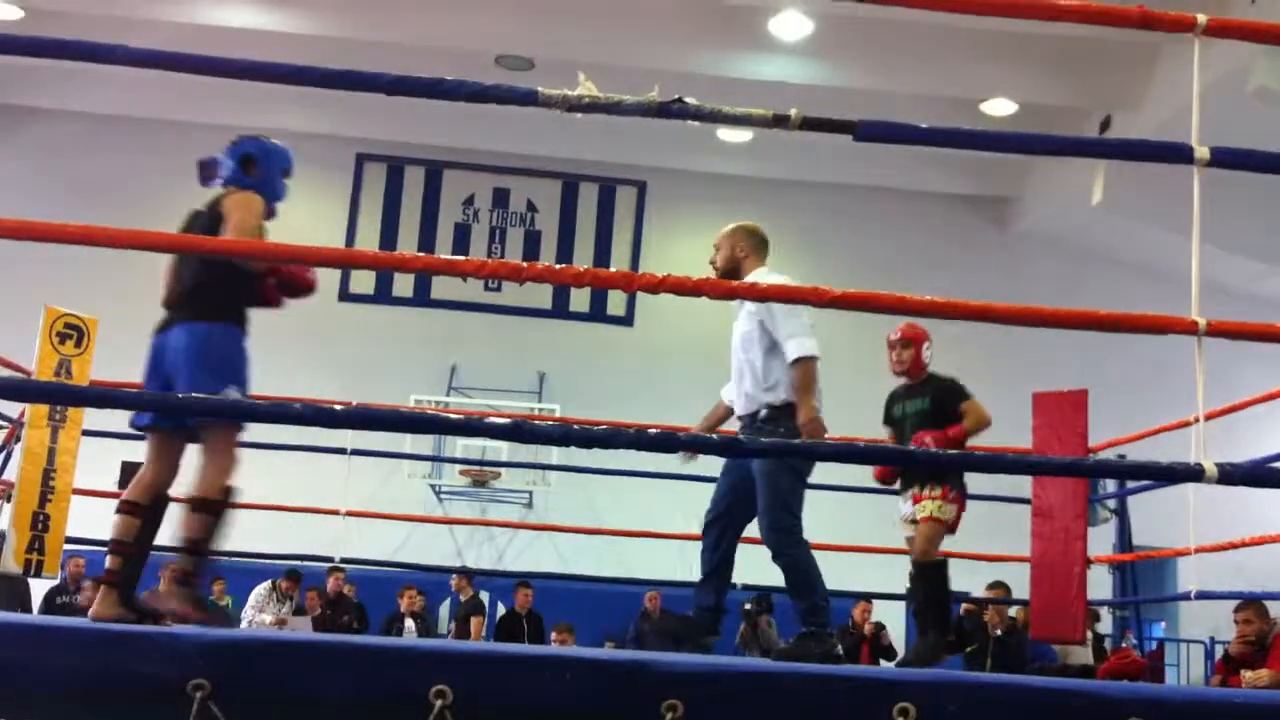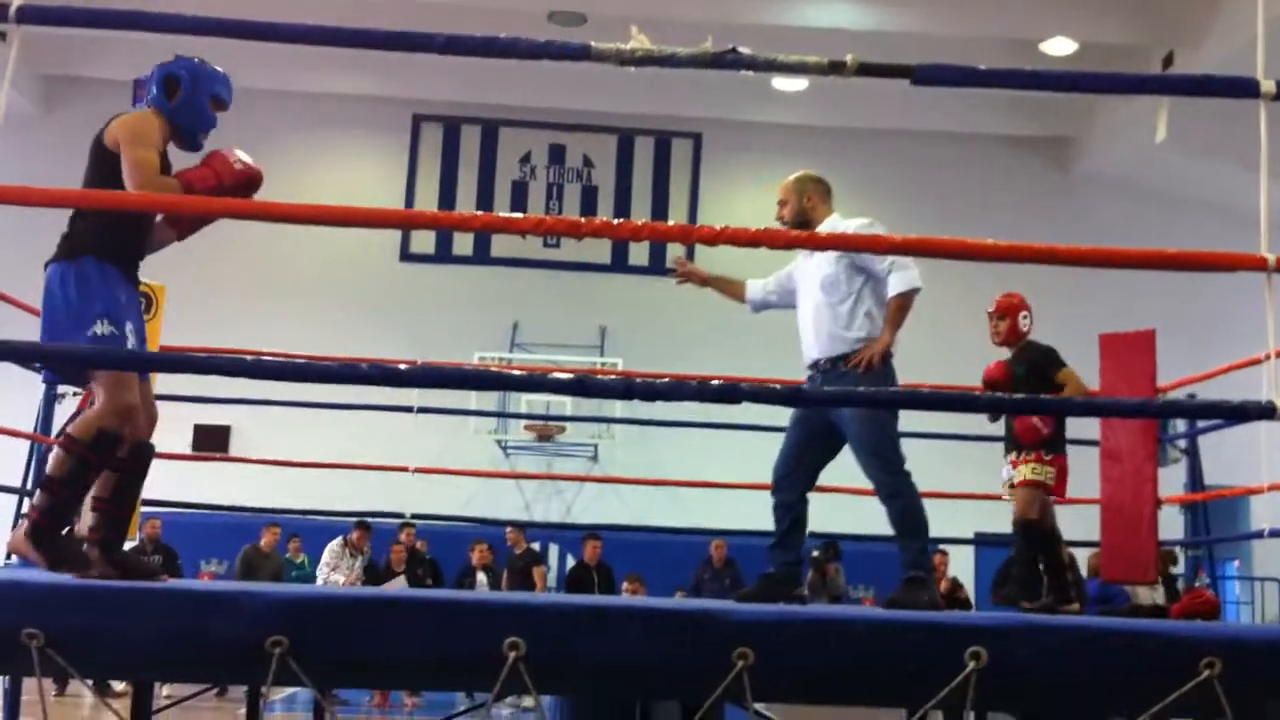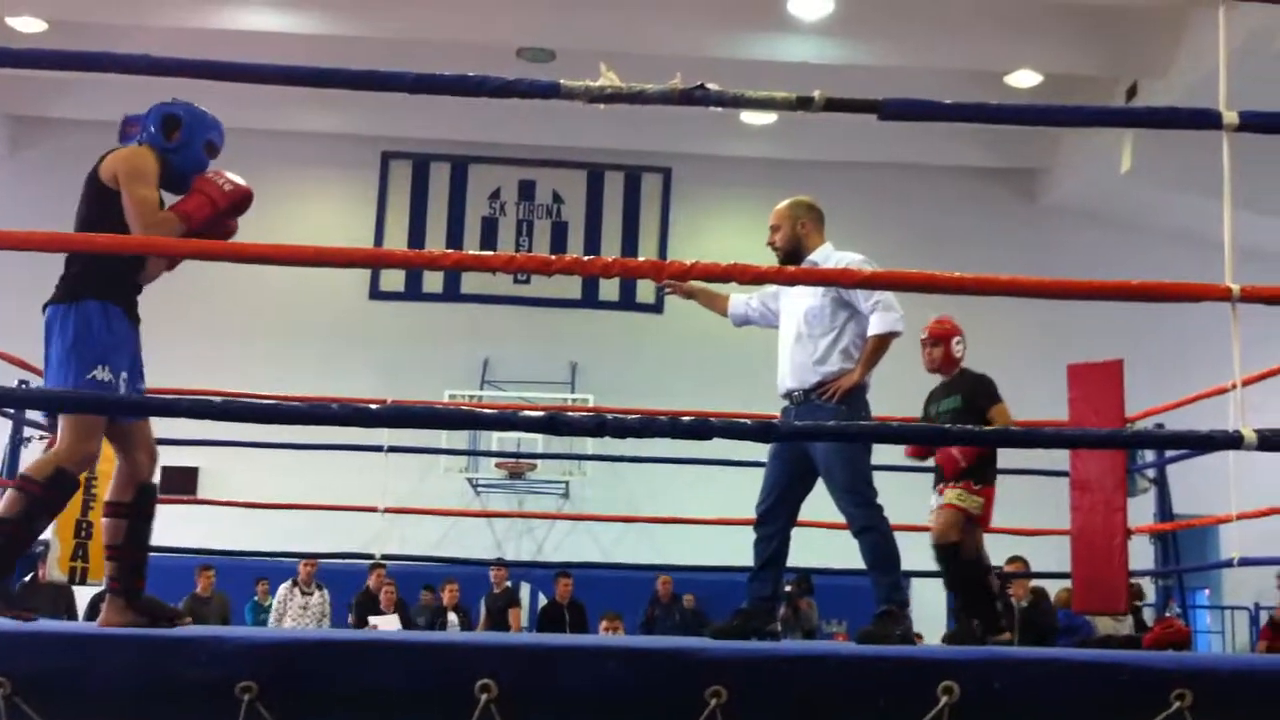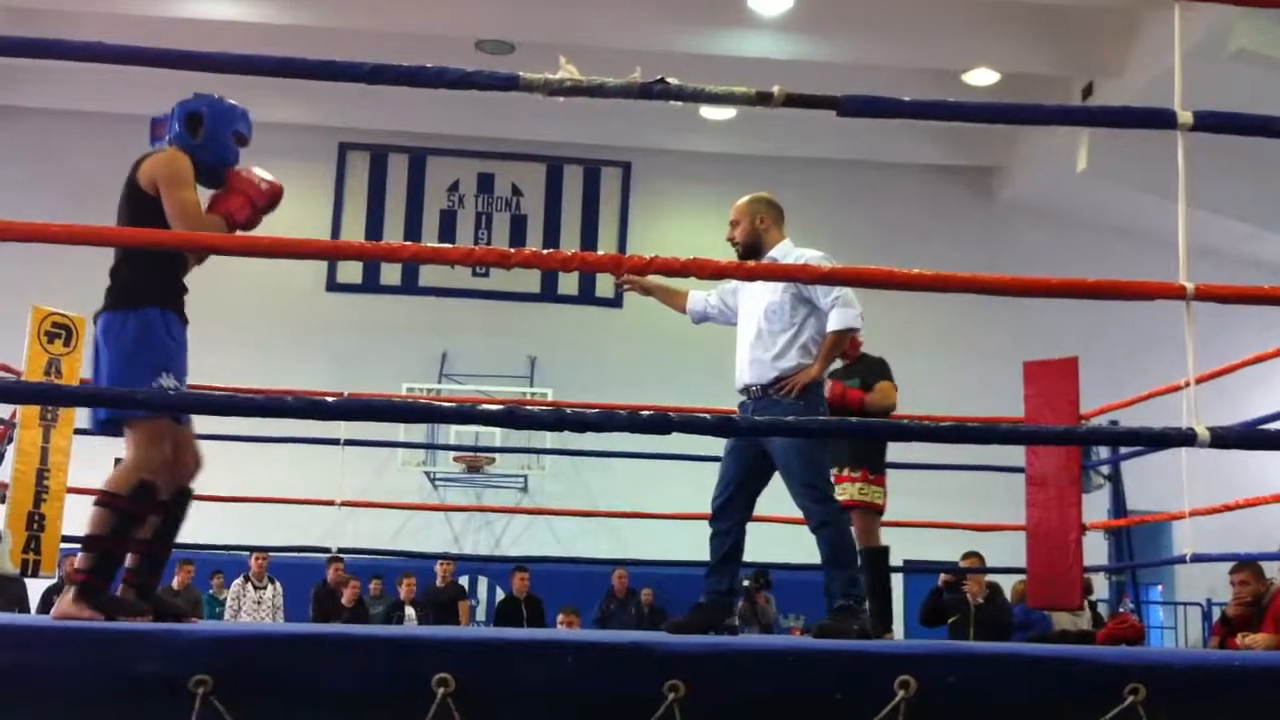
dt=1s
person 1, frame 1
left shoulder: (198, 218)
right shoulder: (246, 201)
right elbow: (237, 246)
left wrist: (252, 291)
right wrist: (283, 270)
left hip: (172, 334)
right hip: (212, 333)
left knee: (159, 466)
right knee: (218, 459)
left ankle: (114, 592)
right ankle: (185, 585)
person 1, frame 2
left shoulder: (148, 143)
right shoulder: (138, 124)
right elbow: (142, 193)
left wrist: (205, 207)
right wrist: (208, 179)
left hip: (114, 281)
right hip: (87, 271)
left knee: (139, 416)
right knee: (118, 401)
left ankle: (101, 551)
right ankle: (40, 525)
person 1, frame 3
left shoulder: (137, 175)
right shoulder: (136, 158)
right elbow: (147, 233)
left wrist: (198, 231)
right wrist: (203, 205)
left hip: (108, 319)
right hip: (88, 313)
left knee: (139, 457)
right knee: (79, 446)
left ankle: (123, 598)
person 1, frame 4
left shoulder: (162, 175)
right shoulder: (171, 161)
left elbow: (179, 256)
right elbow: (191, 238)
left wrist: (226, 218)
right wrist: (239, 204)
left hip: (150, 321)
right hip: (142, 318)
left knee: (181, 462)
right knee: (152, 455)
left ankle: (136, 590)
right ankle: (82, 591)
person 2, frame 1
left shoulder: (772, 290)
right shoulder: (747, 306)
left elbow: (802, 346)
left wrist: (807, 402)
right wrist: (705, 427)
left hip: (780, 427)
right hip: (752, 432)
left knee: (780, 533)
right knee: (719, 526)
left ankle: (818, 635)
right ankle: (705, 623)
person 2, frame 2
left shoulder: (856, 233)
right shoulder: (805, 262)
left elbow: (906, 275)
right elbow: (760, 292)
left wrist: (886, 335)
right wrist: (706, 279)
left hip: (859, 375)
right hip: (821, 380)
left knee: (887, 475)
right knee: (788, 479)
left ankle: (920, 581)
right ankle: (784, 574)
person 2, frame 3
left shoulder: (845, 267)
right shoulder: (789, 288)
left elbow: (888, 315)
right elbow: (742, 308)
left wrist: (858, 373)
right wrist: (692, 291)
left hip: (833, 409)
right hip: (796, 412)
left knee: (861, 511)
right knee: (771, 514)
left ankle: (894, 614)
right ankle: (759, 610)
person 2, frame 4
left shoulder: (805, 263)
right shoulder: (747, 284)
left elbow: (847, 312)
right elbow: (700, 305)
left wrist: (817, 368)
right wrist: (649, 287)
left hip: (791, 404)
right hip: (753, 407)
left knee: (818, 506)
right knee: (726, 508)
left ankle: (849, 608)
right ankle: (715, 605)
person 3, frame 1
left shoulder: (944, 387)
right shoulder: (894, 398)
left elbow: (981, 418)
left wrist: (943, 438)
right wrist: (888, 463)
left hip: (942, 484)
right hip: (911, 487)
left knee: (926, 553)
right knee: (919, 566)
left ankle: (936, 634)
right ankle: (928, 637)
person 3, frame 2
left shoulder: (1040, 354)
right shoulder: (1008, 365)
left elbow: (1078, 388)
right elbow: (992, 416)
left wrist: (1045, 415)
right wrist: (992, 390)
left hip: (1042, 449)
right hip: (1017, 451)
left knee: (1025, 515)
right knee: (1042, 521)
left ankle: (1023, 588)
right ankle: (1063, 594)
person 3, frame 3
left shoulder: (977, 384)
right shoulder: (933, 397)
left elbow: (1005, 427)
right elbow: (930, 444)
left wrist: (968, 452)
right wrist: (918, 447)
left hip: (974, 479)
right hip: (946, 482)
left knee: (942, 533)
right knee: (971, 551)
left ankle: (968, 614)
right ankle: (993, 627)
person 3, frame 4
left shoulder: (873, 366)
right shoulder: (832, 375)
left elbow: (887, 401)
left wrist: (842, 395)
right wrist: (821, 398)
left hip: (863, 466)
right hip: (835, 467)
left knee: (867, 541)
left ankle: (881, 622)
